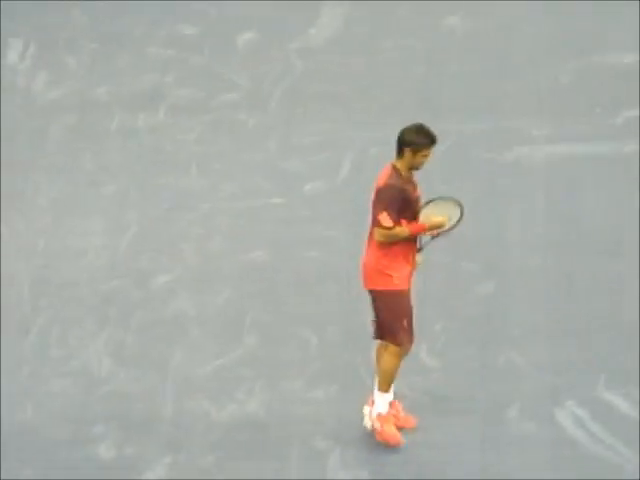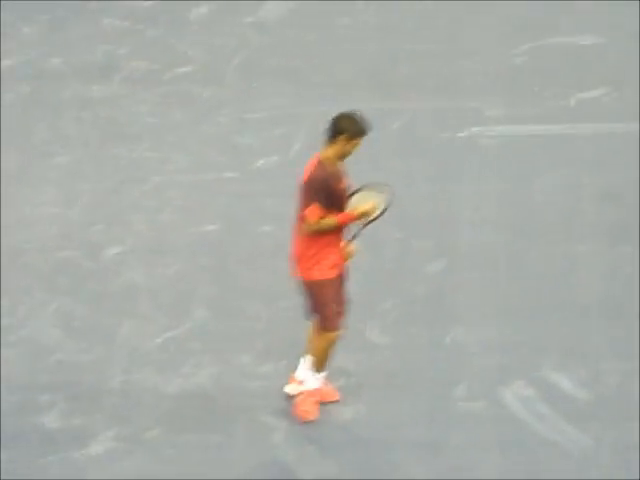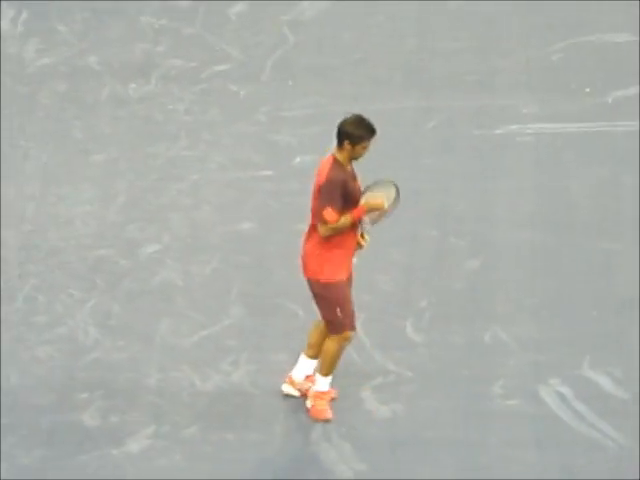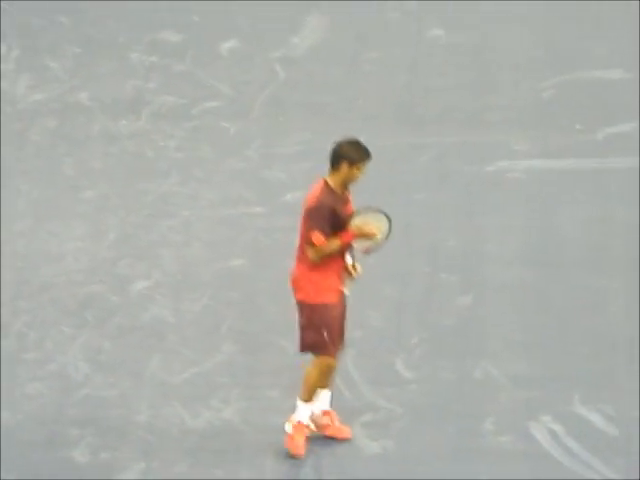
dt=0.7s
person 1, frame 1
left shoulder: (406, 178)
right shoulder: (391, 186)
right elbow: (381, 235)
left wrist: (411, 251)
right wrist: (423, 228)
left hip: (397, 273)
right hip: (386, 276)
left knee: (392, 342)
right knee: (397, 344)
left ankle: (383, 403)
right ankle: (381, 411)
person 1, frame 2
left shoulder: (333, 168)
right shoulder: (319, 175)
right elbow: (310, 225)
left wrist: (343, 240)
right wrist: (351, 217)
left hip: (330, 258)
right hip: (317, 263)
left knee: (327, 324)
right knee: (330, 330)
left ankle: (304, 378)
right ankle: (307, 387)
person 1, frame 3
left shoulder: (343, 168)
right shoulder: (333, 178)
right elbow: (325, 228)
left wrist: (356, 232)
right wrist: (363, 211)
left hip: (337, 261)
right hip: (326, 266)
left knee: (331, 323)
right knee: (343, 332)
left ankle: (299, 377)
right ankle: (319, 391)
person 1, frame 4
left shoulder: (340, 193)
right shoulder: (321, 203)
right elbow: (315, 253)
left wrist: (347, 261)
right wrist: (352, 236)
left hip: (332, 286)
right hip: (314, 290)
left knee: (333, 351)
right knee: (324, 358)
left ankle: (321, 413)
right ankle: (299, 420)
